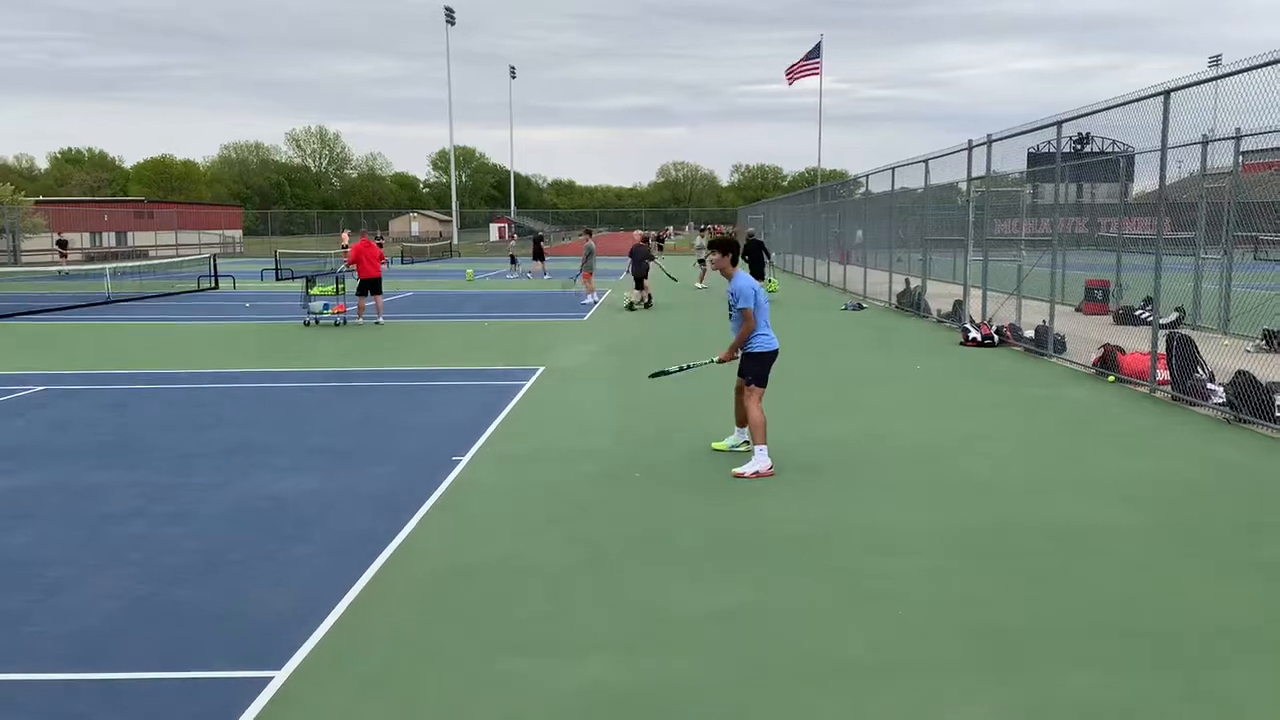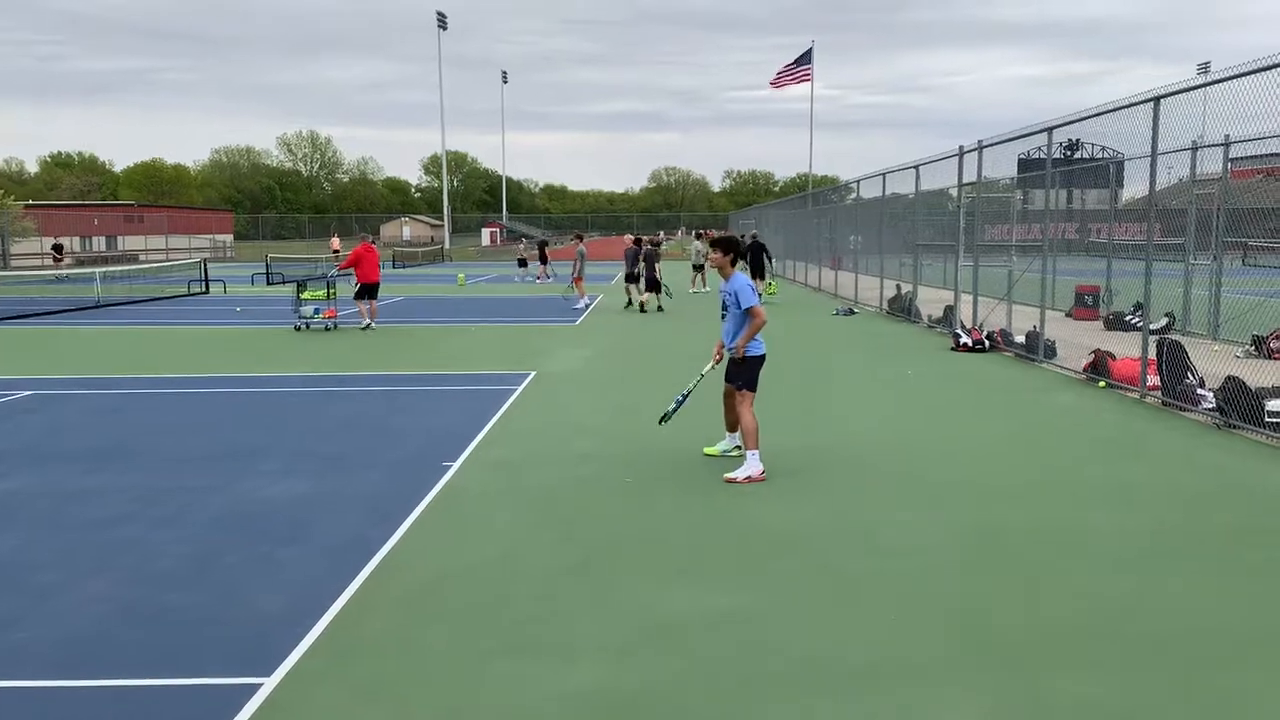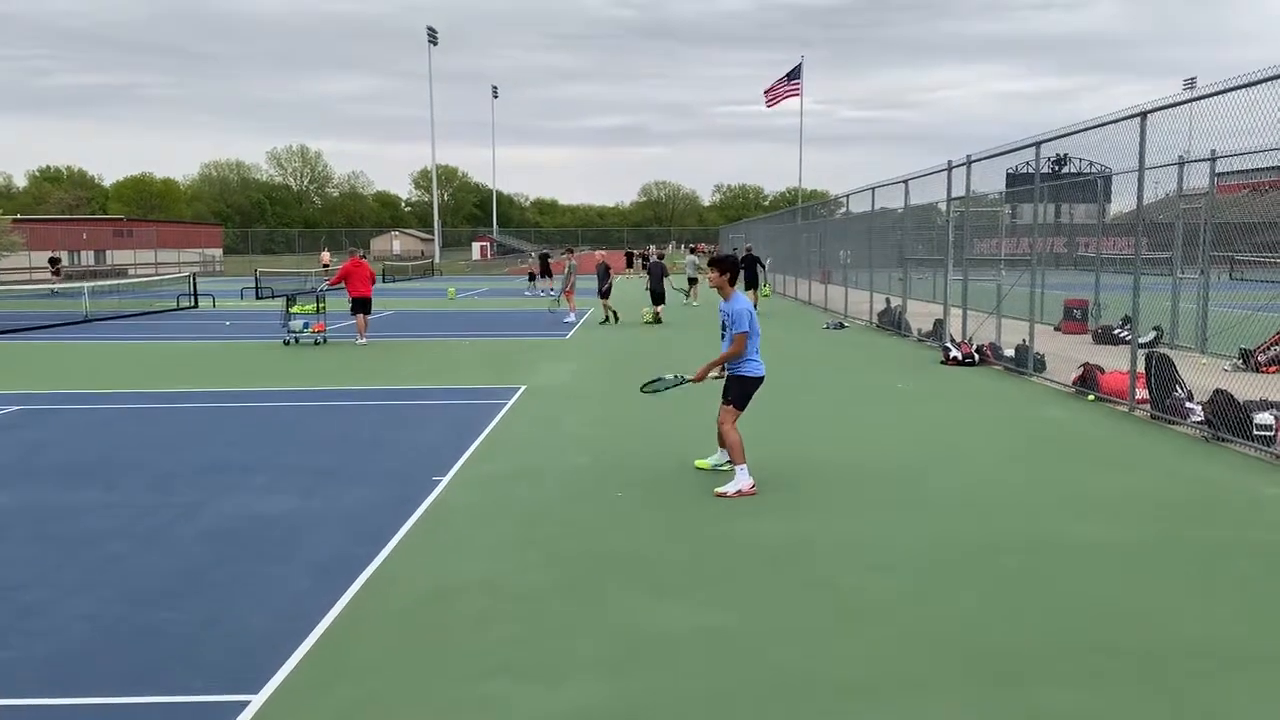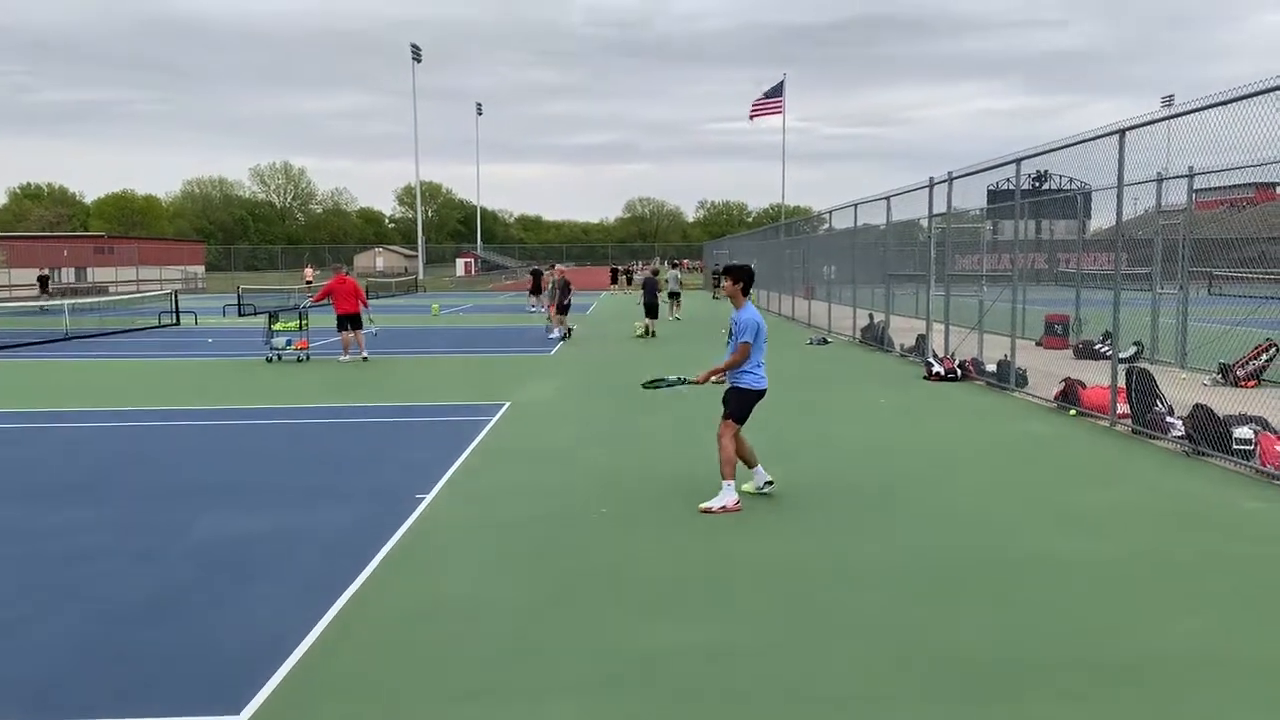
dt=0.5s
person 1, frame 1
left shoulder: (742, 284)
right shoulder: (735, 282)
left elbow: (749, 323)
left wrist: (730, 350)
right wrist: (735, 348)
left hip: (760, 348)
right hip: (752, 348)
left knee: (752, 401)
right knee: (740, 390)
left ankle: (762, 460)
right ankle: (741, 437)
person 1, frame 2
left shoulder: (741, 284)
right shoulder: (726, 284)
left elbow: (760, 318)
left wrist: (741, 344)
right wrist: (721, 345)
left hip: (748, 354)
right hip: (736, 352)
left knee: (743, 405)
right knee: (729, 396)
left ankle: (754, 466)
right ankle: (732, 443)
person 1, frame 3
left shoulder: (740, 307)
right shoulder: (725, 304)
left elbow: (737, 349)
left wrist: (706, 368)
right wrist: (721, 366)
left hip: (747, 372)
right hip: (738, 371)
left knee: (725, 421)
right knee: (727, 415)
left ankle: (744, 480)
right ankle: (723, 457)
person 1, frame 4
left shoulder: (748, 318)
right shoulder: (739, 313)
left elbow: (740, 357)
left wrist: (709, 374)
right wrist: (722, 373)
left hip: (747, 385)
right hip: (743, 383)
left knee: (724, 434)
right knee: (731, 434)
left ankle: (729, 495)
right ankle: (761, 478)
